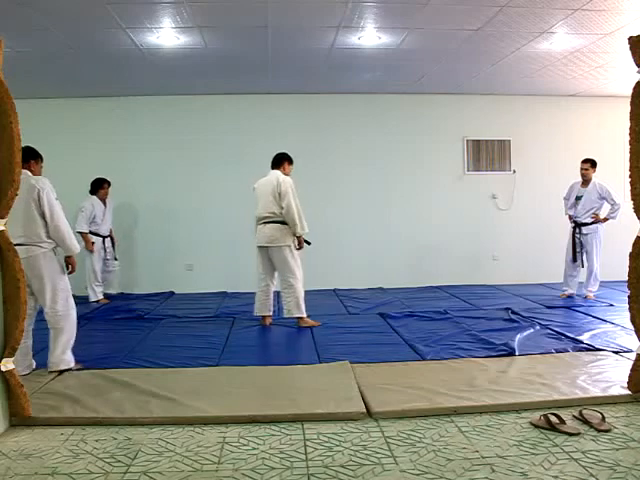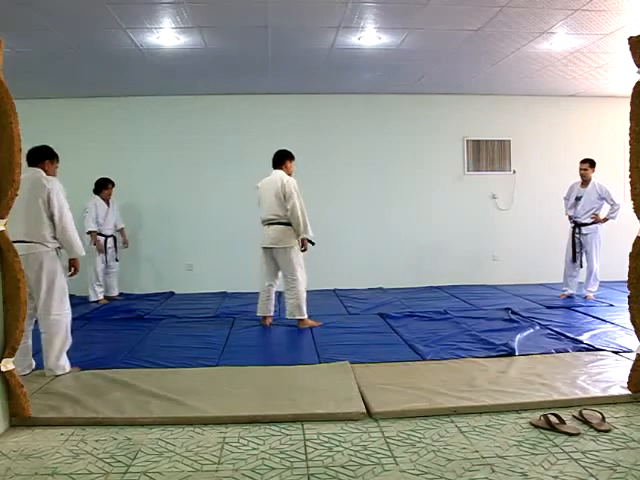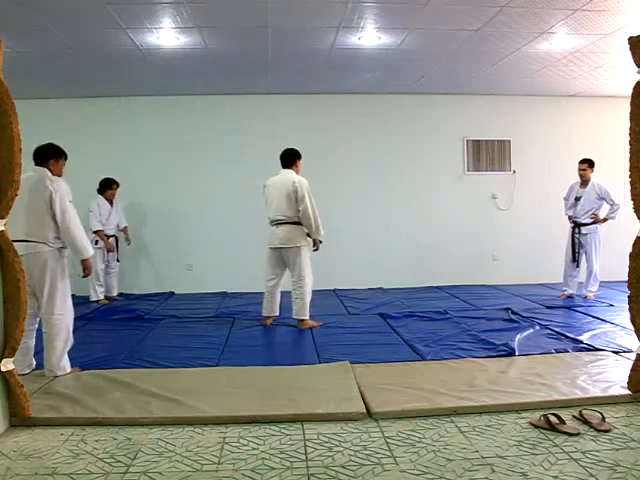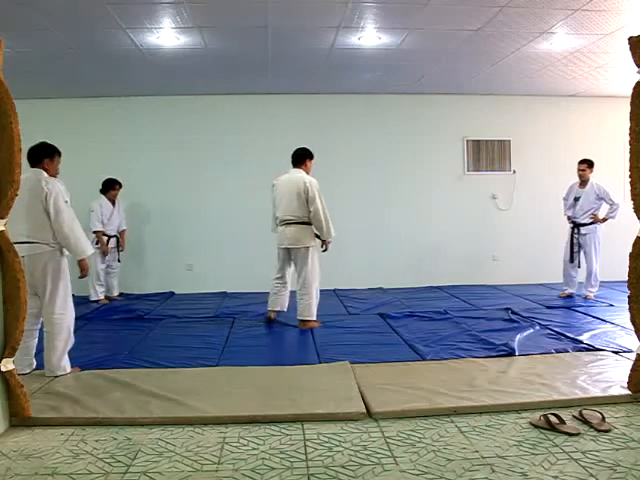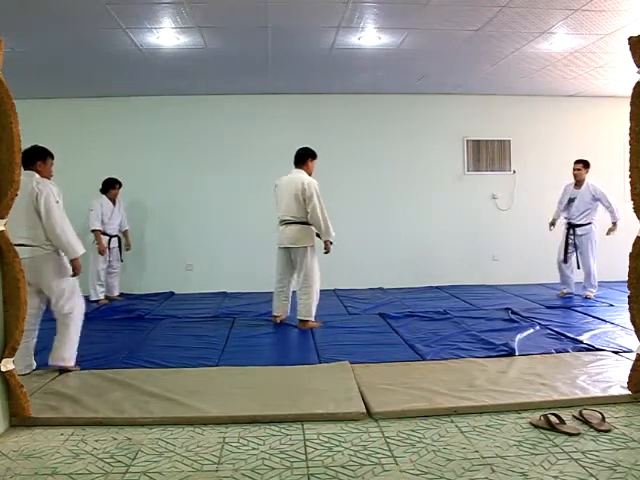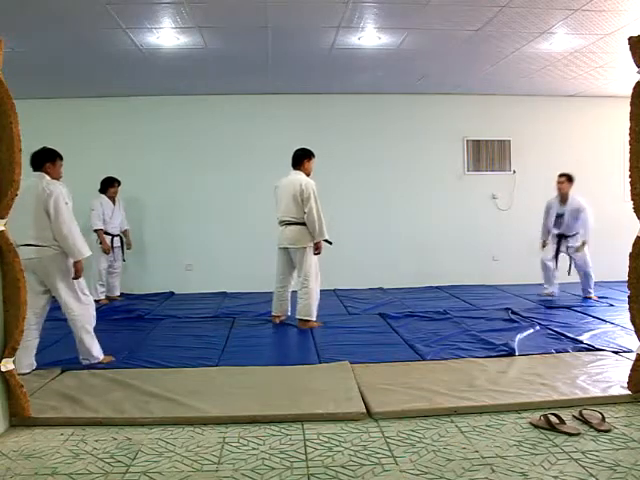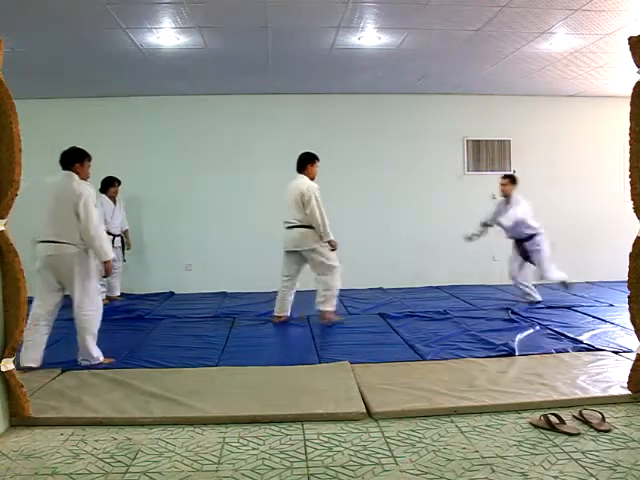
dt=0.3s
person 1, frame 1
right shoulder: (39, 184)
left elbow: (4, 223)
right elbow: (56, 220)
right wrist: (70, 251)
right hip: (38, 255)
right knee: (61, 308)
left ankle: (20, 364)
right ankle: (60, 360)
person 1, frame 2
right shoulder: (49, 184)
left elbow: (5, 221)
right elbow: (63, 222)
right wrist: (74, 254)
right hip: (41, 254)
right knee: (54, 312)
left ankle: (20, 364)
right ankle: (56, 365)
person 1, frame 3
left shoulder: (18, 184)
right shoulder: (55, 185)
left elbow: (10, 220)
right elbow: (69, 223)
left wrist: (17, 246)
right wrist: (84, 256)
left hip: (18, 253)
right hip: (45, 254)
left knee: (24, 312)
right knee: (57, 312)
left ankle: (21, 364)
right ankle: (57, 366)
person 1, frame 4
left shoulder: (16, 186)
right shoulder: (51, 186)
left elbow: (9, 223)
right elbow: (65, 224)
right wrist: (81, 256)
left hip: (20, 255)
right hip: (46, 254)
left knee: (27, 312)
right knee: (58, 312)
left ankle: (21, 364)
right ankle: (57, 366)
person 1, frame 5
right shoulder: (44, 187)
left elbow: (8, 226)
right elbow: (58, 225)
right wrist: (74, 255)
left hip: (18, 257)
right hip: (44, 255)
left knee: (26, 313)
right knee: (71, 305)
left ankle: (21, 364)
right ankle: (63, 358)
person 1, frame 6
left shoulder: (21, 190)
right shoulder: (54, 189)
left elbow: (13, 227)
right elbow: (65, 227)
left wrist: (16, 258)
right wrist: (78, 257)
left hip: (25, 256)
right hip: (52, 255)
left knee: (30, 312)
right knee: (79, 305)
left ankle: (22, 363)
right ankle: (92, 355)
person 1, frame 7
left shoulder: (50, 187)
right shoulder: (82, 189)
left elbow: (42, 222)
right elbow: (92, 227)
left wrist: (40, 251)
right wrist: (106, 257)
left hip: (47, 252)
right hip: (74, 254)
left knee: (42, 307)
right knee: (88, 305)
left ankle: (29, 359)
right ankle: (90, 356)
person 2, frame 1
left shoulder: (259, 184)
right shoulder: (283, 180)
right elbow: (291, 209)
right wrist: (299, 233)
left hip: (262, 233)
right hip: (279, 233)
left knee: (265, 278)
right knee: (291, 276)
left ankle: (265, 316)
right ankle: (301, 317)
person 2, frame 2
left shoulder: (262, 184)
right shoulder: (288, 181)
right elbow: (296, 211)
right wrist: (303, 236)
left hip: (267, 234)
right hip: (285, 234)
left knee: (268, 278)
right knee: (295, 278)
left ankle: (266, 316)
right ankle: (301, 318)
person 2, frame 3
left shoulder: (269, 183)
right shoulder: (299, 182)
right elbow: (308, 211)
right wrist: (316, 235)
left hip: (275, 234)
right hip: (294, 234)
left knee: (273, 277)
right knee: (301, 278)
left ankle: (268, 316)
right ankle: (302, 319)
person 2, frame 4
left shoulder: (278, 181)
right shoulder: (309, 182)
left elbow: (275, 210)
right elbow: (318, 212)
right wrist: (325, 236)
left hip: (283, 233)
right hip: (302, 234)
left knee: (281, 274)
right knee: (307, 278)
left ankle: (273, 311)
right ankle: (305, 319)
person 2, frame 5
left shoulder: (281, 182)
right shoulder: (309, 182)
right elbow: (316, 213)
right wrist: (326, 238)
left hip: (284, 233)
right hip: (302, 234)
left knee: (283, 277)
right knee: (307, 278)
left ankle: (279, 313)
right ankle: (304, 319)
person 2, frame 6
left shoulder: (281, 183)
right shoulder: (307, 183)
right elbow: (313, 213)
right wrist: (318, 239)
left hip: (284, 233)
right hip: (301, 234)
left knee: (283, 277)
right knee: (308, 278)
left ankle: (278, 313)
right ankle: (305, 318)
person 2, frame 7
left shoulder: (291, 186)
right shoulder: (309, 187)
right elbow: (317, 216)
right wrist: (329, 238)
left hip: (291, 235)
right hip: (308, 236)
left knee: (289, 277)
right knee: (330, 269)
left ankle: (280, 314)
right ankle: (325, 310)
person 3, frame 1
left shoulder: (600, 188)
right shoulder: (574, 186)
left elbow: (616, 204)
right elbow: (566, 199)
left wrist: (605, 219)
right wrist: (569, 213)
left hip: (592, 230)
right hip: (576, 229)
left knee: (592, 262)
right knee: (571, 260)
left ankle: (590, 291)
right ankle: (569, 290)
person 3, frame 2
left shoulder: (599, 188)
right shoulder: (574, 187)
left elbow: (616, 204)
right elbow: (567, 200)
left wrist: (605, 219)
right wrist: (569, 214)
left hip: (591, 230)
right hip: (576, 229)
left knee: (592, 262)
right knee: (571, 260)
left ankle: (590, 291)
right ankle: (569, 290)
person 3, frame 3
left shoulder: (599, 188)
right shoulder: (573, 187)
left elbow: (615, 204)
right elbow: (567, 200)
left wrist: (604, 219)
right wrist: (569, 214)
left hip: (591, 230)
right hip: (575, 229)
left knee: (592, 262)
right knee: (571, 260)
left ankle: (590, 291)
right ankle: (569, 290)
person 3, frame 4
left shoulder: (598, 188)
right shoulder: (573, 187)
left elbow: (615, 203)
right elbow: (566, 200)
left wrist: (604, 219)
right wrist: (568, 214)
left hip: (590, 230)
right hip: (575, 229)
left knee: (592, 262)
right knee: (569, 260)
left ankle: (590, 291)
right ankle: (569, 289)
person 3, frame 5
left shoulder: (593, 189)
right shoulder: (568, 188)
left elbow: (609, 205)
right elbow: (561, 205)
left wrist: (614, 224)
right wrist: (554, 219)
left hip: (585, 230)
right hip: (570, 230)
left knee: (588, 263)
right knee: (563, 260)
left ankle: (589, 291)
right ankle: (568, 288)
person 3, frame 6
left shoulder: (577, 203)
right shoulder: (551, 203)
left elbow: (586, 223)
right elbow: (547, 221)
left wrist: (584, 242)
right wrist: (544, 239)
left hip: (574, 239)
right hip: (557, 239)
left knee: (585, 267)
right knee: (546, 260)
left ankle: (588, 292)
right ankle: (550, 289)
person 3, frame 7
left shoulder: (519, 203)
right shoulder: (501, 205)
left elbow: (511, 217)
right elbow: (492, 219)
left wrist: (493, 223)
right wrist: (476, 234)
left hip: (535, 241)
right hip: (519, 243)
left knee: (546, 273)
right knee: (515, 273)
left ankle: (561, 278)
right ankle: (533, 297)
person 4, frame 1
left shoulder: (108, 203)
right shoulder: (89, 204)
right elbow: (82, 225)
left wrist: (112, 237)
right wrist: (88, 243)
left hip: (107, 240)
right hip: (95, 241)
left knee: (111, 266)
right knee: (95, 269)
left ankle: (106, 291)
right ankle: (97, 296)
person 4, frame 2
left shoulder: (112, 203)
right shoulder: (92, 204)
left elbow: (118, 222)
right elbow: (90, 226)
left wrist: (124, 237)
right wrist: (97, 242)
left hip: (111, 240)
right hip: (99, 241)
left knee: (112, 268)
right knee: (97, 269)
left ankle: (112, 293)
right ankle: (97, 296)
person 4, frame 3
left shoulder: (116, 203)
right shoulder: (96, 204)
left elbow: (122, 222)
right elbow: (96, 227)
left wrist: (127, 235)
right wrist: (106, 242)
left hip: (113, 240)
right hip: (100, 241)
left knee: (113, 268)
right knee: (99, 269)
left ankle: (112, 293)
right ankle: (98, 296)
person 4, frame 4
left shoulder: (118, 204)
right shoulder: (98, 204)
left elbow: (121, 224)
right elbow: (96, 227)
left wrist: (122, 240)
right wrist: (103, 244)
left hip: (114, 241)
right hip: (101, 241)
left knee: (114, 268)
right knee: (99, 269)
left ankle: (112, 293)
right ankle: (98, 296)
person 4, frame 5
left shoulder: (119, 204)
right shoulder: (98, 203)
left elbow: (123, 224)
right elbow: (95, 226)
left wrist: (127, 240)
right wrist: (100, 243)
left hip: (115, 241)
right hip: (103, 240)
left knee: (115, 268)
right knee: (100, 268)
left ankle: (112, 293)
right ankle: (98, 296)
person 4, frame 6
left shoulder: (118, 203)
right shoulder: (98, 203)
left elbow: (123, 223)
right elbow: (97, 225)
left wrist: (128, 239)
right wrist: (104, 242)
left hip: (117, 240)
right hip: (105, 239)
left knee: (116, 268)
right knee: (102, 268)
left ankle: (113, 293)
right ankle: (100, 296)
person 4, frame 7
left shoulder: (119, 202)
right shoulder: (100, 202)
left elbow: (124, 222)
left wrist: (127, 238)
left hip: (118, 240)
left knee: (117, 268)
left ankle: (113, 293)
right ankle: (101, 295)
